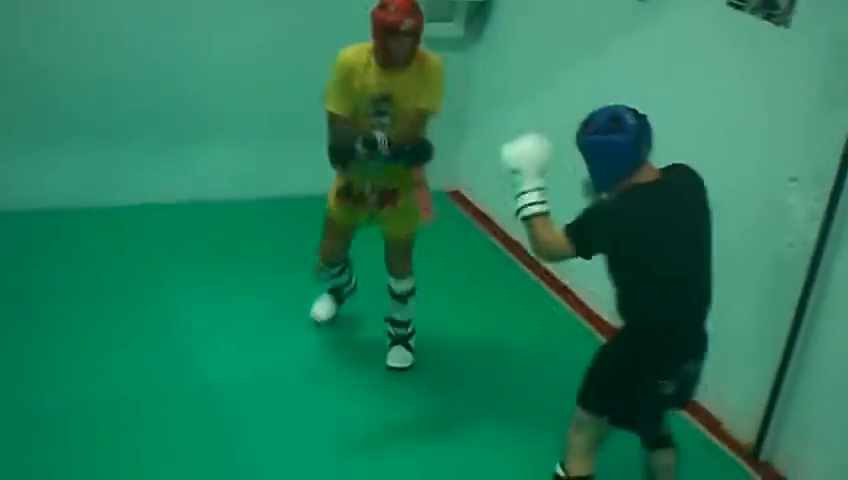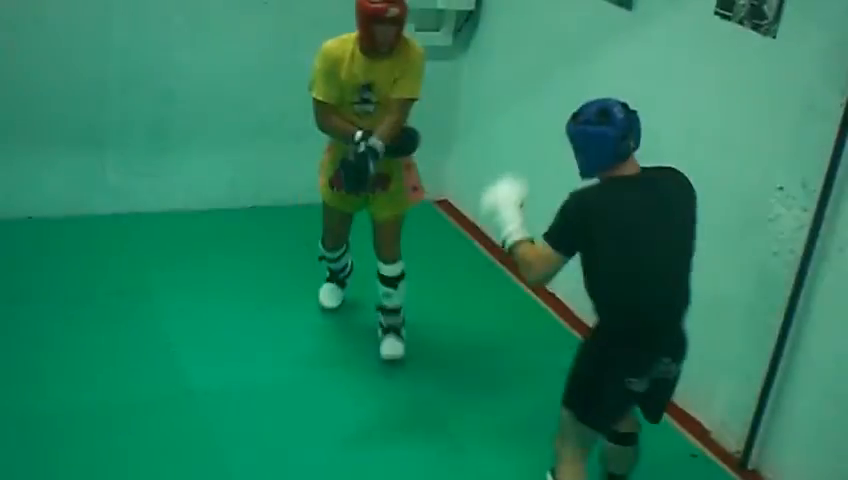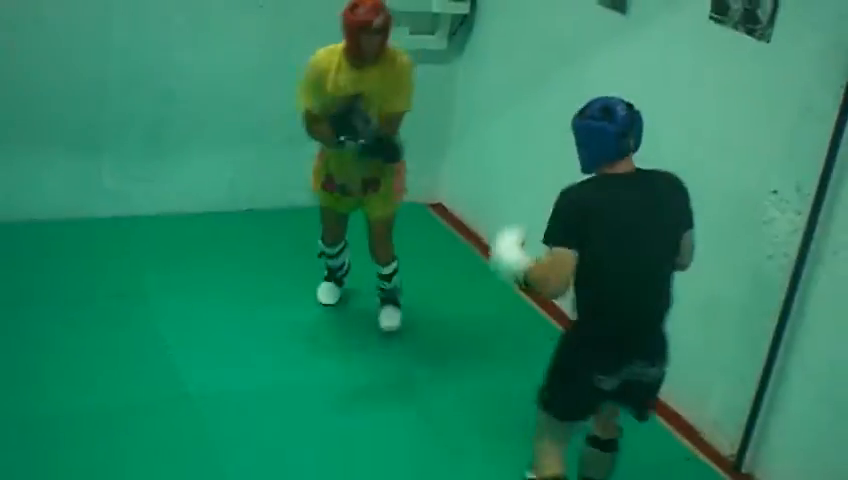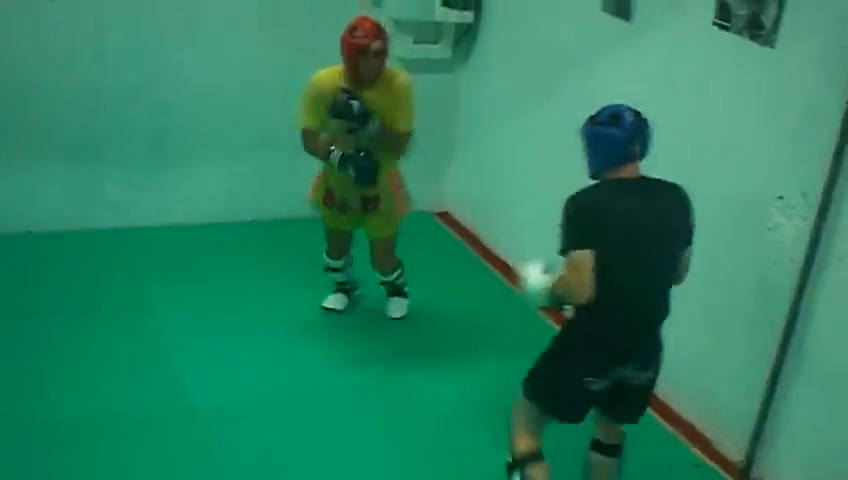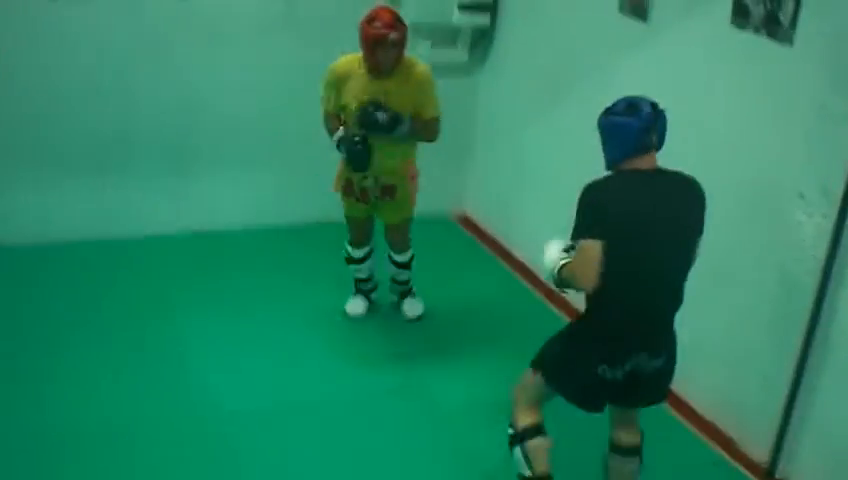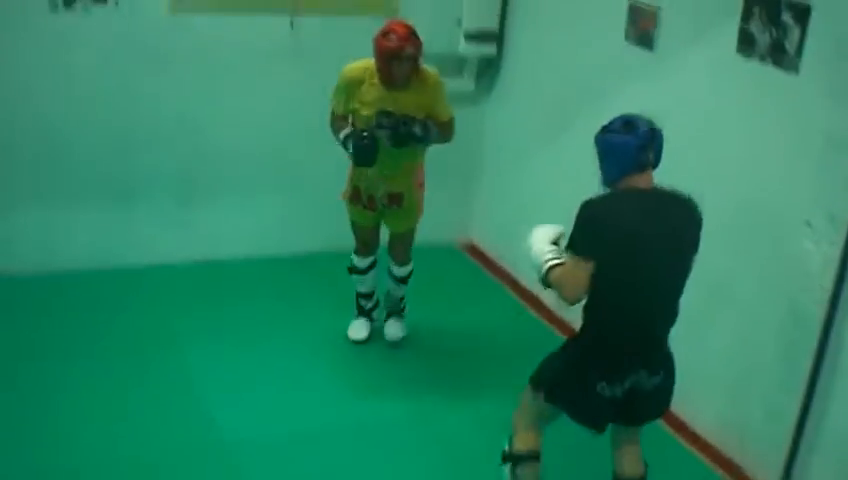
dt=0.1s
person 1, frame 1
left shoulder: (614, 213)
right shoulder: (686, 180)
left elbow: (549, 248)
left wrist: (528, 181)
left hip: (645, 348)
right hip: (690, 343)
left knee: (582, 439)
right knee: (652, 419)
person 1, frame 2
left shoulder: (586, 205)
right shoulder: (676, 184)
left elbow: (534, 270)
left wrist: (506, 213)
left hip: (617, 346)
right hip: (668, 343)
left knee: (570, 443)
right knee: (622, 413)
person 1, frame 3
left shoulder: (579, 200)
right shoulder: (672, 188)
left elbow: (553, 284)
right elbow: (682, 259)
left wrist: (515, 262)
left hip: (594, 343)
right hip: (649, 343)
left knee: (550, 436)
right knee: (606, 414)
person 1, frame 4
left shoulder: (586, 204)
right shoulder: (676, 200)
left elbow: (580, 291)
right elbow: (678, 274)
left wrist: (546, 287)
left hip: (588, 346)
right hip: (643, 349)
left knee: (524, 427)
right knee: (610, 422)
person 1, frame 5
left shoulder: (600, 195)
right shoulder: (690, 192)
left elbow: (585, 279)
right elbow: (685, 260)
left wrist: (557, 264)
left hip: (602, 337)
right hip: (657, 339)
left knee: (526, 396)
right knee: (626, 421)
person 1, frame 6
left shoulder: (598, 212)
right shoulder: (686, 212)
left elbow: (570, 291)
left wrist: (544, 250)
left hip: (598, 353)
right hip: (652, 356)
left knee: (528, 416)
right knee: (627, 439)
person 2, frame 1
left shoulder: (429, 67)
right shoulder: (350, 61)
left elbow: (412, 129)
right elbow: (336, 128)
left wrist: (369, 145)
left hip: (401, 180)
right hip: (355, 176)
left knee: (399, 267)
right knee: (330, 254)
left ankle: (401, 333)
right ankle: (339, 289)
person 2, frame 2
left shoulder: (412, 54)
right shoulder: (333, 52)
left elbow: (396, 116)
right elbow: (323, 116)
left wrist: (373, 148)
right wrist: (363, 139)
left hip: (389, 166)
right hip: (345, 162)
left knee: (387, 247)
right knee: (333, 237)
left ankle: (391, 324)
right ankle: (337, 276)
person 2, frame 3
left shoulder: (398, 64)
right shoulder: (322, 63)
left elbow: (391, 127)
right elbow: (312, 125)
left wrist: (366, 124)
right wrist: (357, 142)
left hip: (378, 167)
right hip: (335, 164)
left knee: (381, 244)
right knee: (332, 235)
left ankle: (389, 296)
right ankle: (335, 274)
person 2, frame 4
left shoulder: (398, 85)
right shoulder: (322, 83)
left elbow: (399, 146)
right elbow: (309, 139)
left wrist: (366, 121)
right wrist: (341, 158)
left hip: (379, 185)
right hip: (337, 181)
left knee: (383, 256)
right knee: (336, 249)
left ankle: (396, 287)
right ankle: (344, 286)
person 2, frame 5
left shoulder: (418, 74)
right shoulder: (342, 71)
left elbow: (432, 131)
right elbow: (330, 117)
left wrist: (397, 124)
right wrist: (343, 140)
left hip: (396, 172)
right hip: (357, 170)
left knee: (398, 241)
right knee: (358, 238)
left ankle: (404, 288)
right ankle: (363, 289)
person 2, frame 6
left shoulder: (429, 82)
right shoulder: (354, 76)
left elbow: (447, 132)
right elbow: (337, 120)
left wrist: (423, 132)
right wrist: (349, 139)
left hip: (403, 181)
right hip: (364, 178)
left knee: (400, 252)
right knee: (365, 247)
left ankle: (395, 308)
right ankle: (365, 309)
